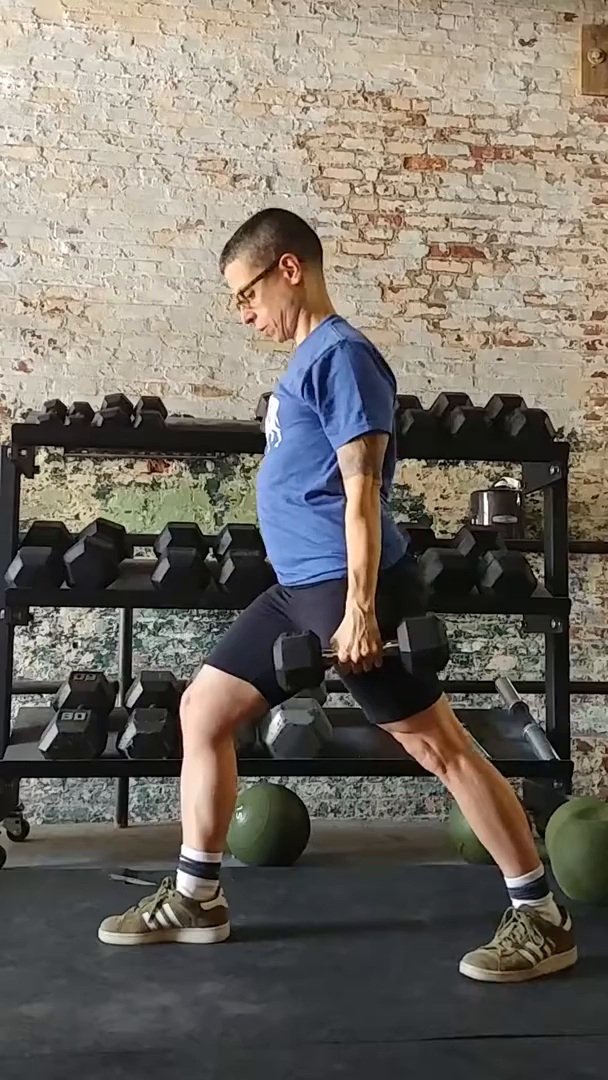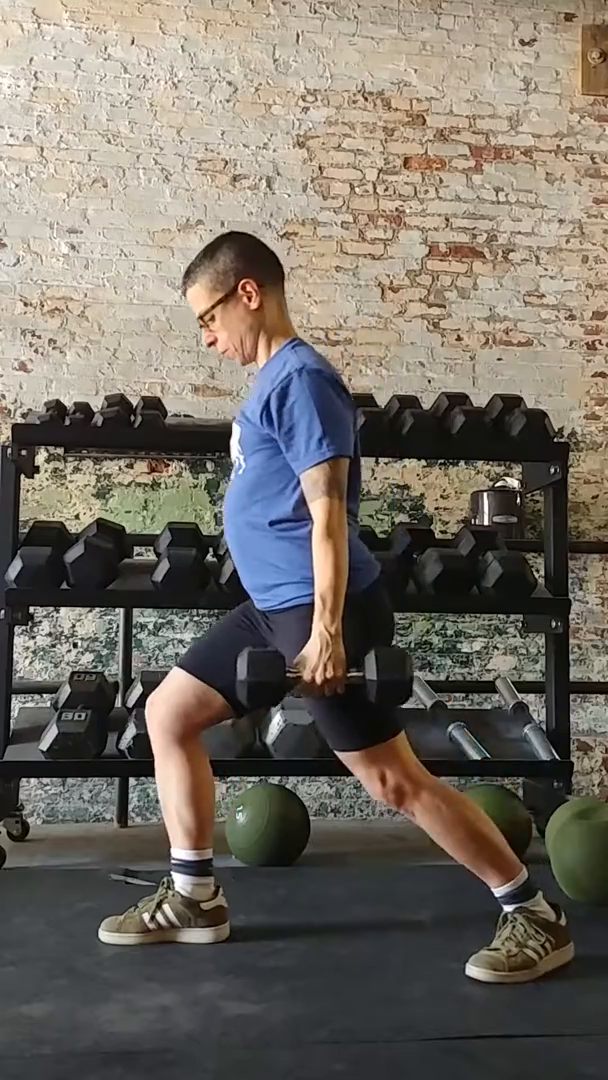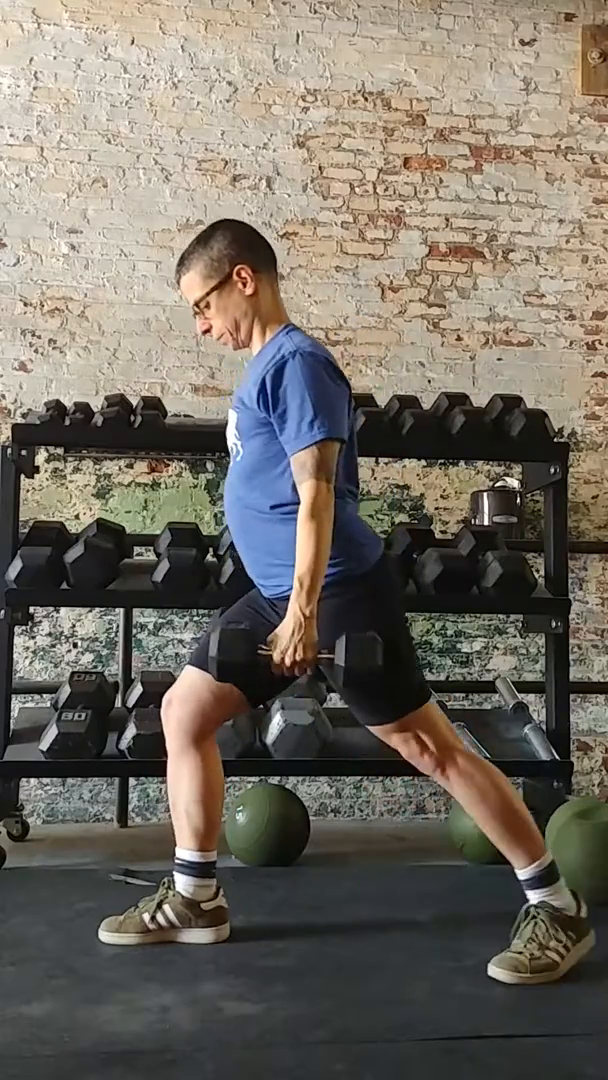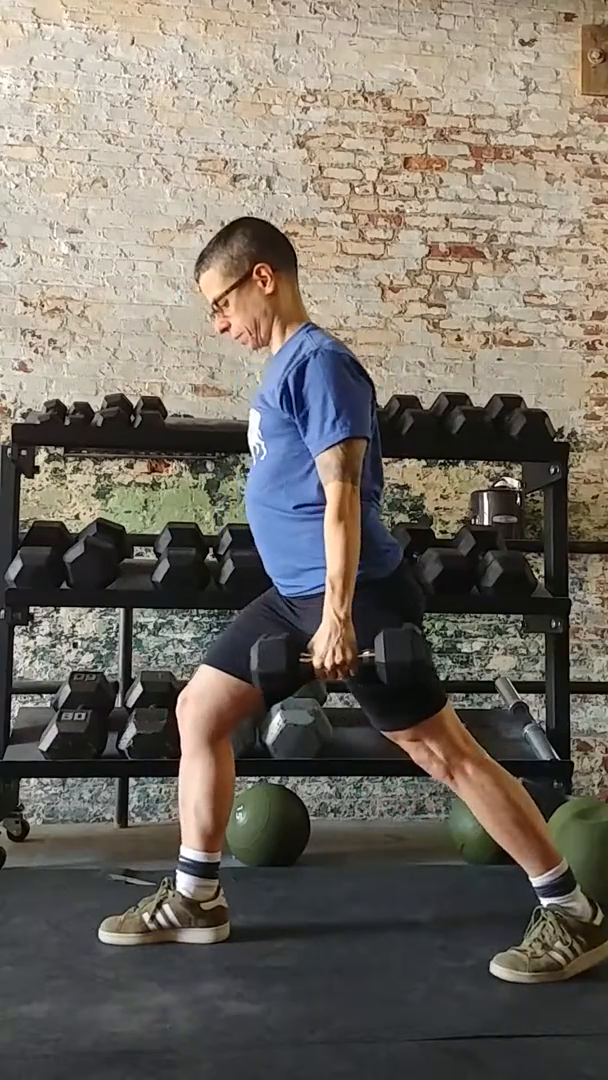
dt=0.4s
person 1, frame 1
left shoulder: (342, 354)
right shoulder: (308, 360)
left elbow: (363, 492)
left wrist: (360, 608)
left hip: (347, 588)
right hip: (299, 586)
left knee: (440, 745)
right knee: (201, 711)
left ankle: (542, 917)
right ankle: (195, 898)
person 1, frame 2
left shoulder: (301, 379)
right shoulder: (273, 381)
left elbow: (329, 514)
left wrist: (326, 631)
left hip: (319, 608)
right hip: (272, 606)
left knee: (395, 781)
right knee: (167, 713)
left ankle: (535, 917)
right ankle: (193, 898)
person 1, frame 3
left shoulder: (296, 362)
right shoulder: (266, 368)
left elbow: (317, 497)
left wrist: (304, 612)
left hip: (337, 590)
right hip: (276, 590)
left knee: (430, 747)
right knee: (182, 712)
left ankle: (555, 906)
right ankle: (194, 898)
person 1, frame 4
left shoulder: (319, 361)
right shoulder: (286, 365)
left elbow: (342, 498)
left wrist: (340, 614)
left hip: (353, 594)
right hip: (294, 591)
left knee: (445, 753)
right knee: (198, 710)
right ankle: (195, 898)
